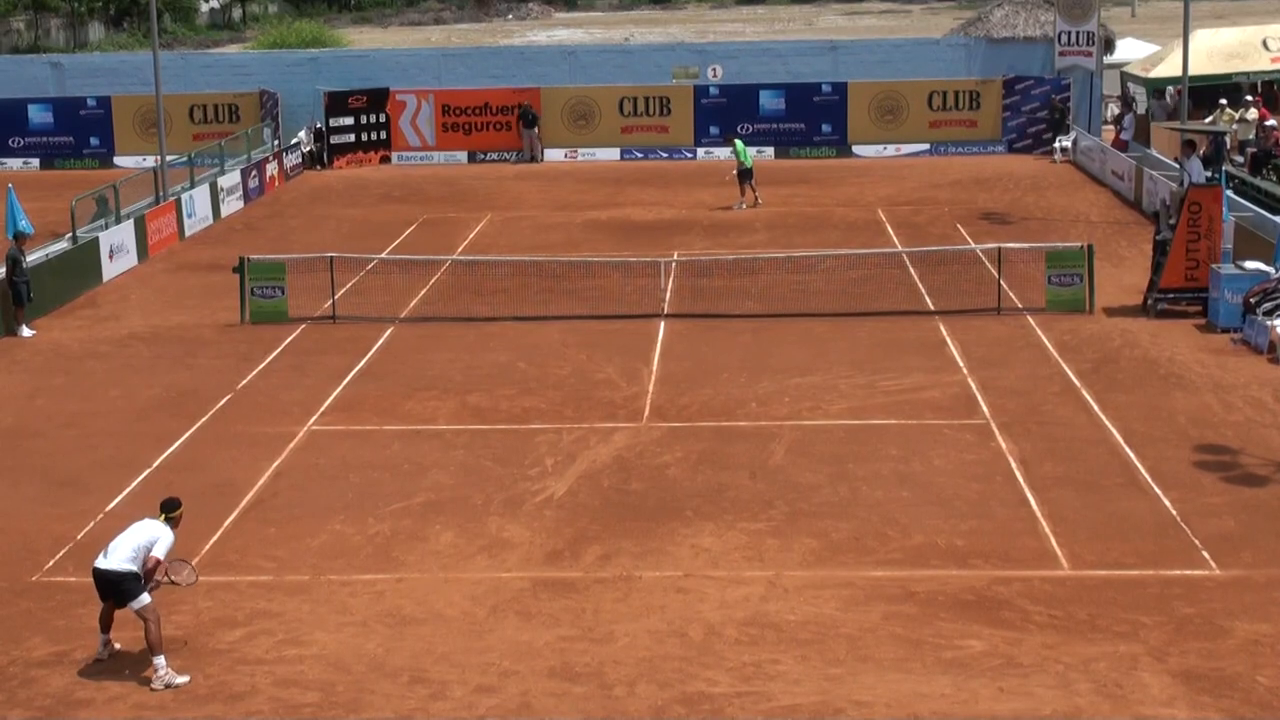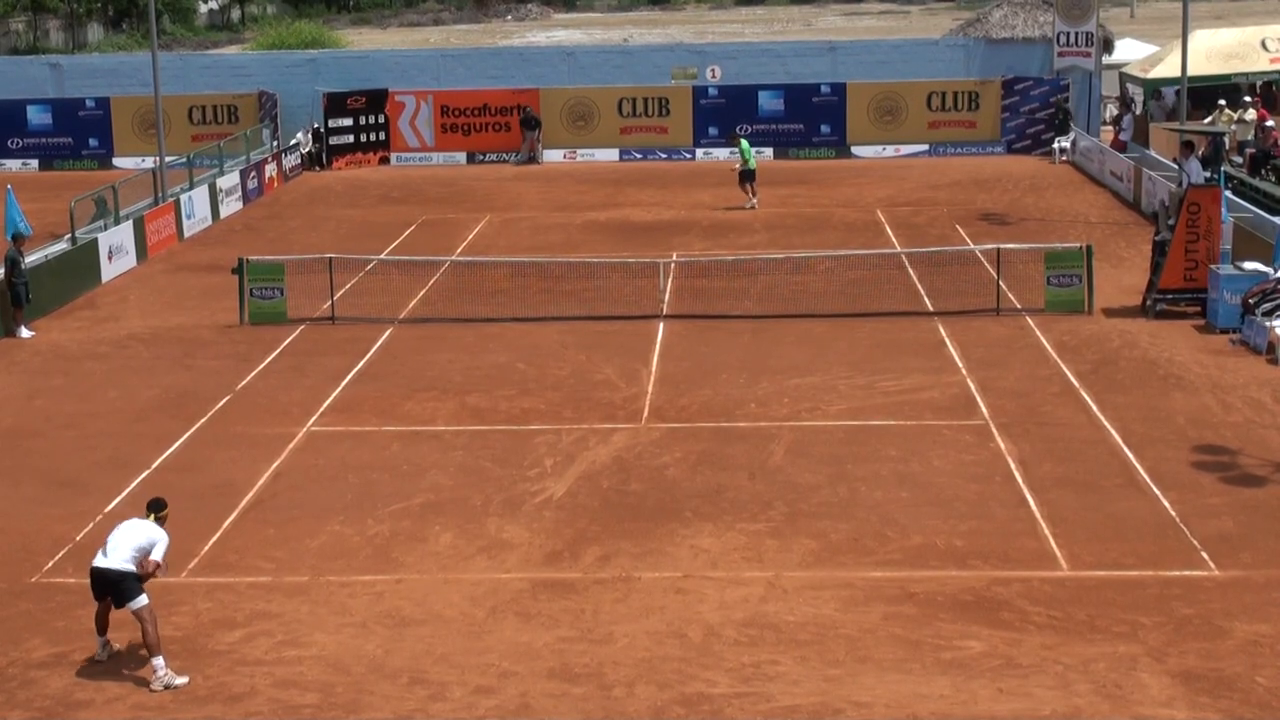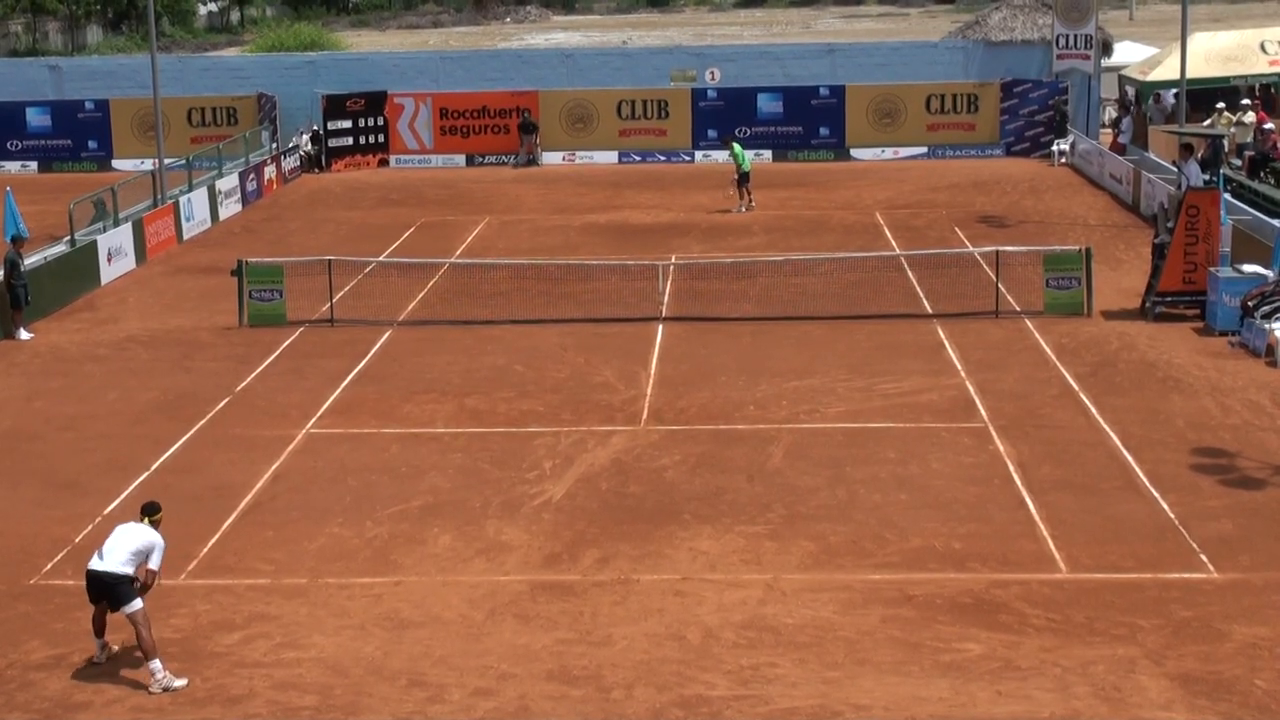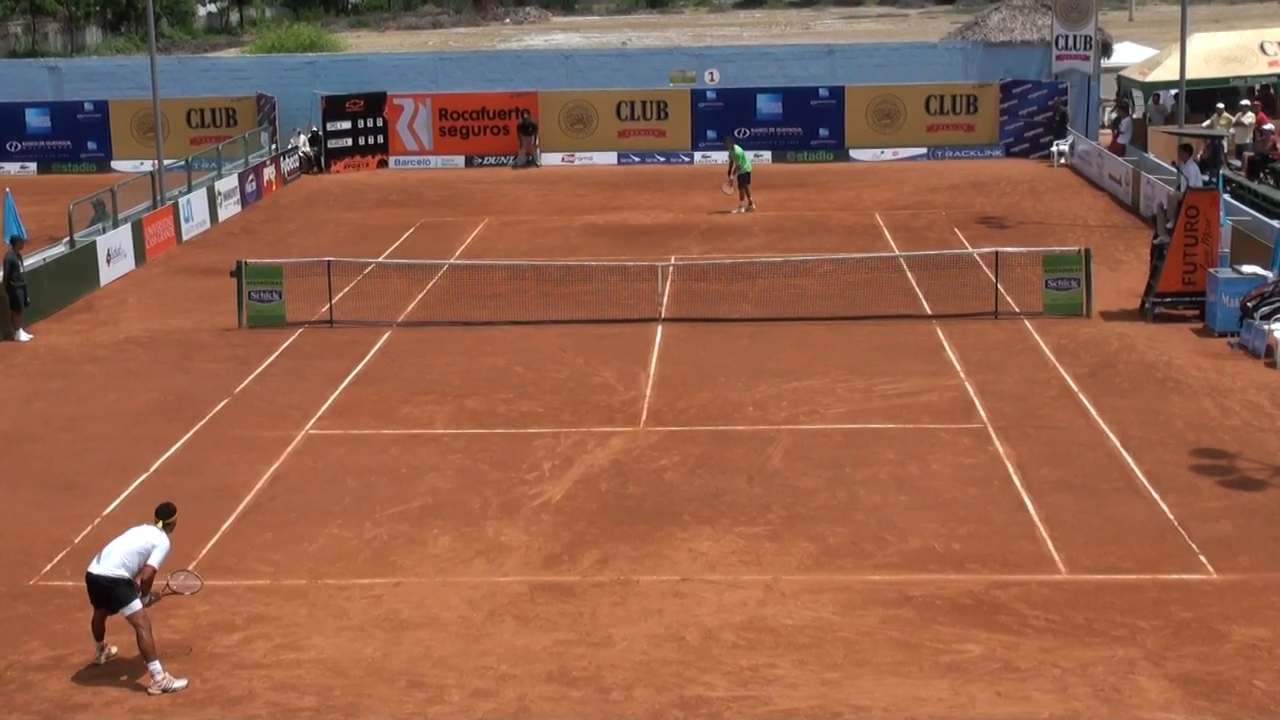
dt=0.7s
person 1, frame 1
left shoulder: (143, 523)
right shoulder: (167, 534)
right elbow: (151, 564)
left wrist: (144, 581)
right wrist: (148, 584)
left hip: (99, 568)
right hip: (120, 573)
left knee: (109, 604)
right knee: (152, 618)
left ankle: (104, 647)
right ankle: (161, 674)
person 1, frame 2
left shoulder: (127, 523)
right shoulder: (161, 535)
right elbow: (150, 570)
right wrist: (137, 582)
left hip: (97, 568)
right hip: (121, 573)
left knee: (104, 605)
right knee: (148, 620)
left ankle: (103, 649)
right ankle: (160, 675)
person 1, frame 3
left shoulder: (122, 527)
right shoulder: (157, 540)
right elbow: (149, 580)
right wrist: (137, 595)
left hip: (93, 571)
right hip: (116, 576)
left knee: (100, 609)
right knee: (142, 624)
left ankle: (101, 651)
right ankle: (159, 678)
person 1, frame 4
left shoulder: (139, 530)
right shoulder: (163, 541)
right elbow: (147, 575)
left wrist: (137, 589)
right wrist: (145, 597)
left hip: (93, 573)
right hip: (112, 578)
left knee: (100, 612)
right knee: (142, 625)
left ankle: (101, 653)
right ankle: (159, 680)
